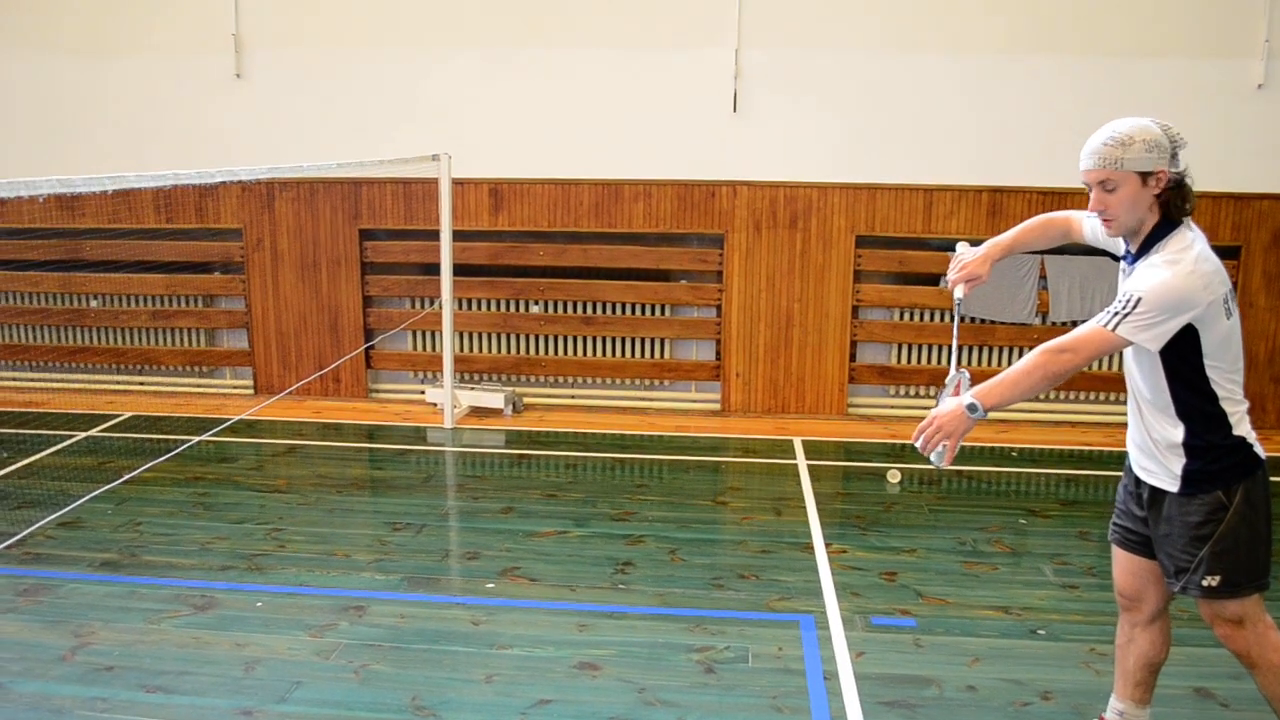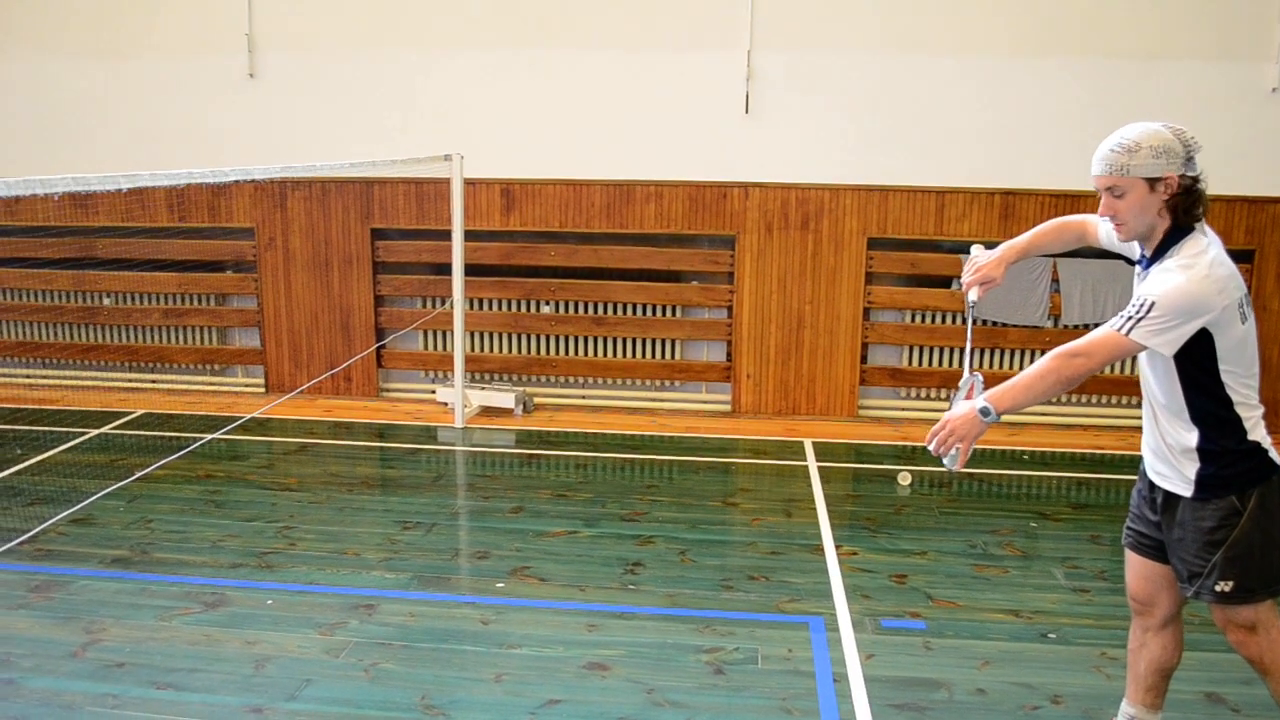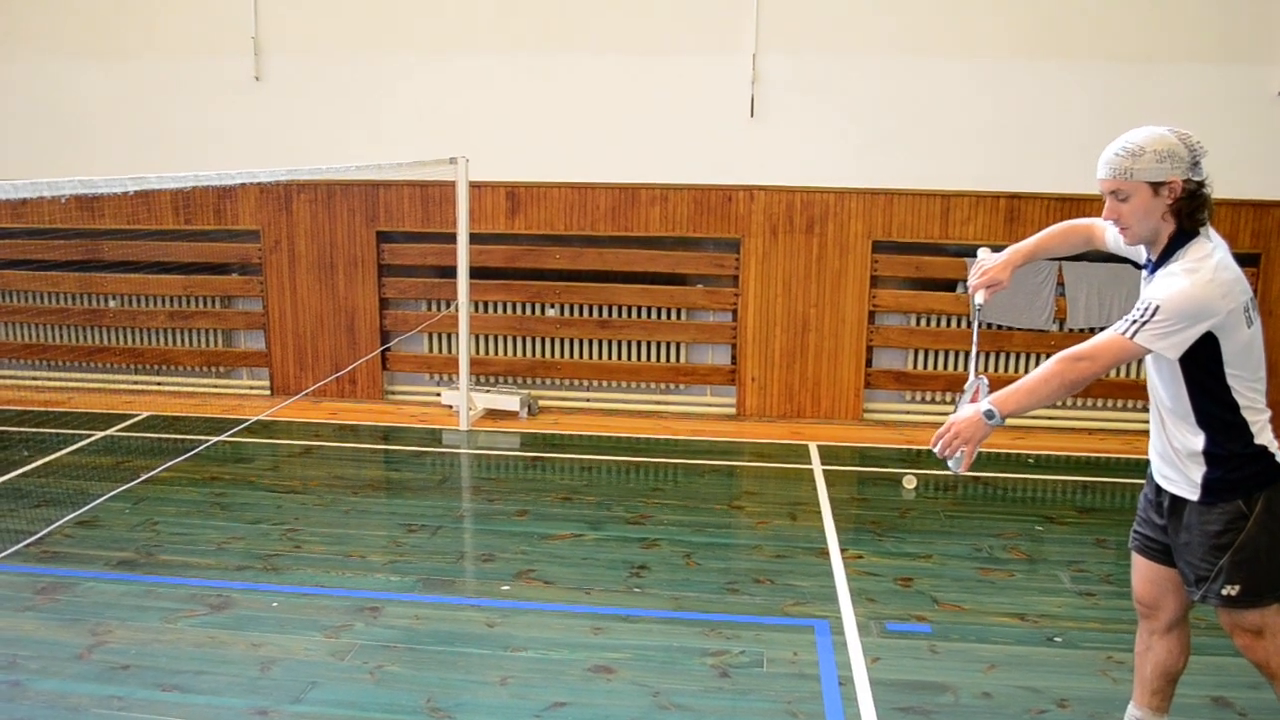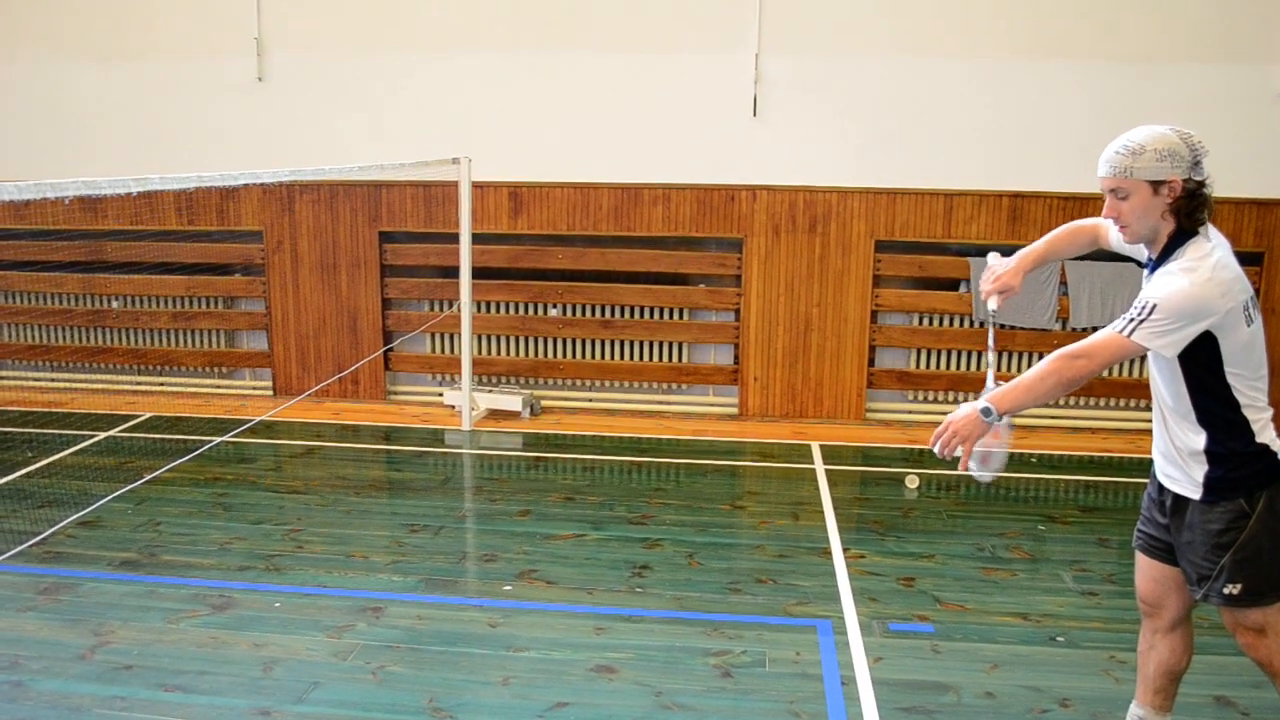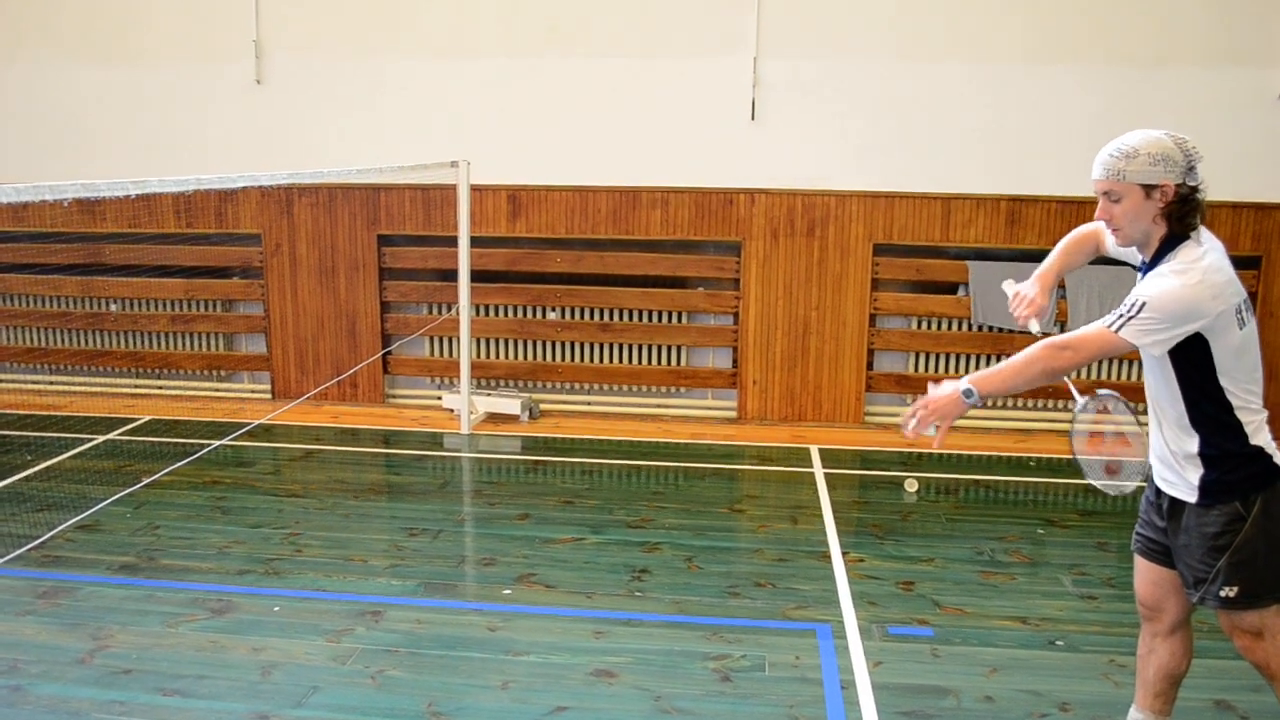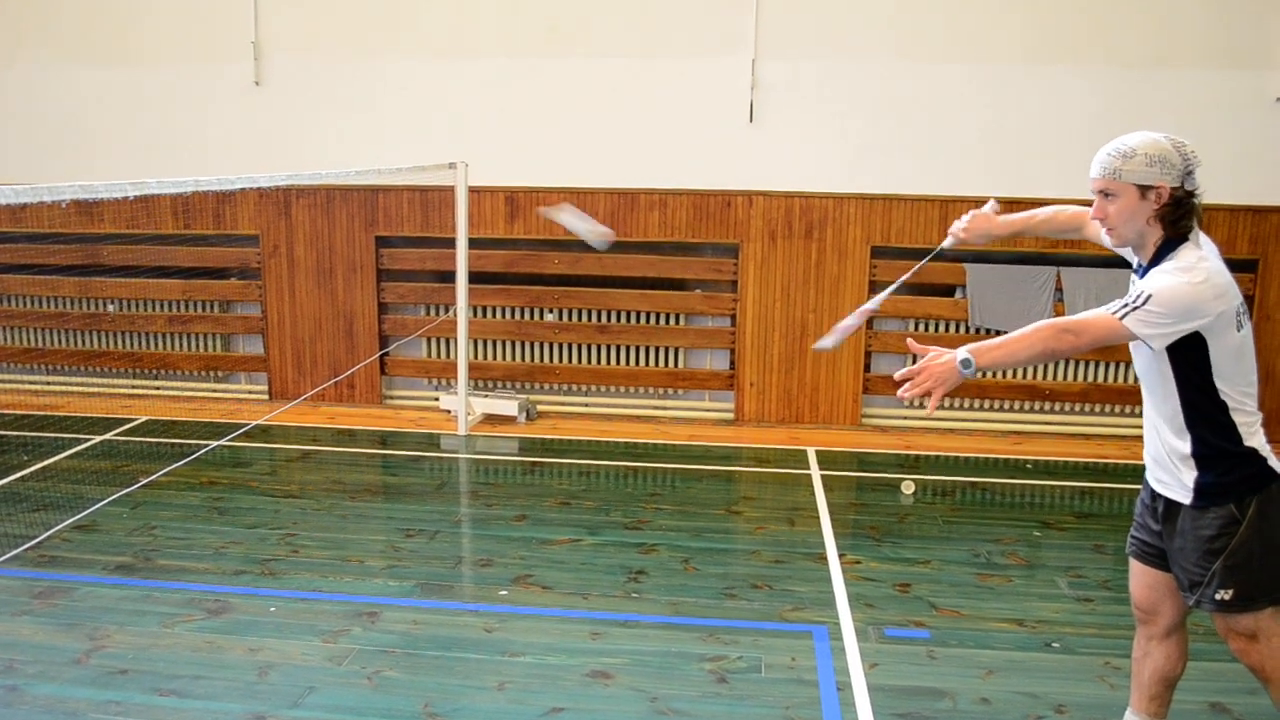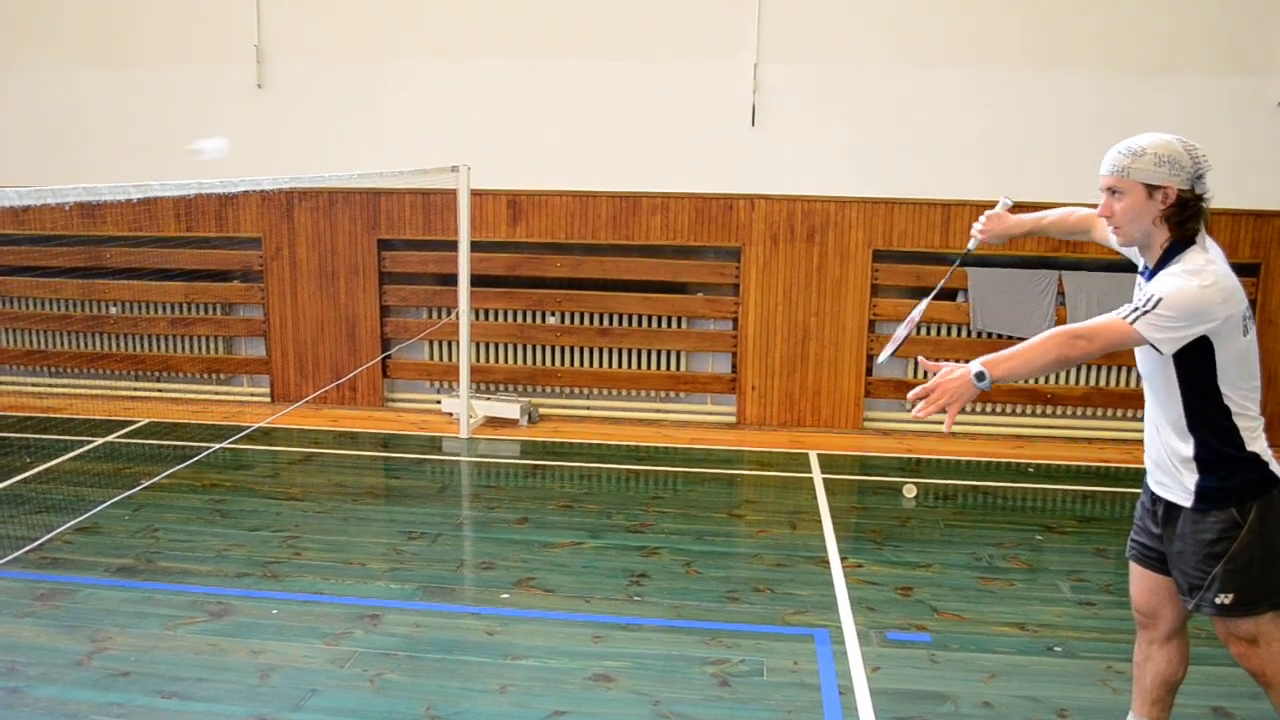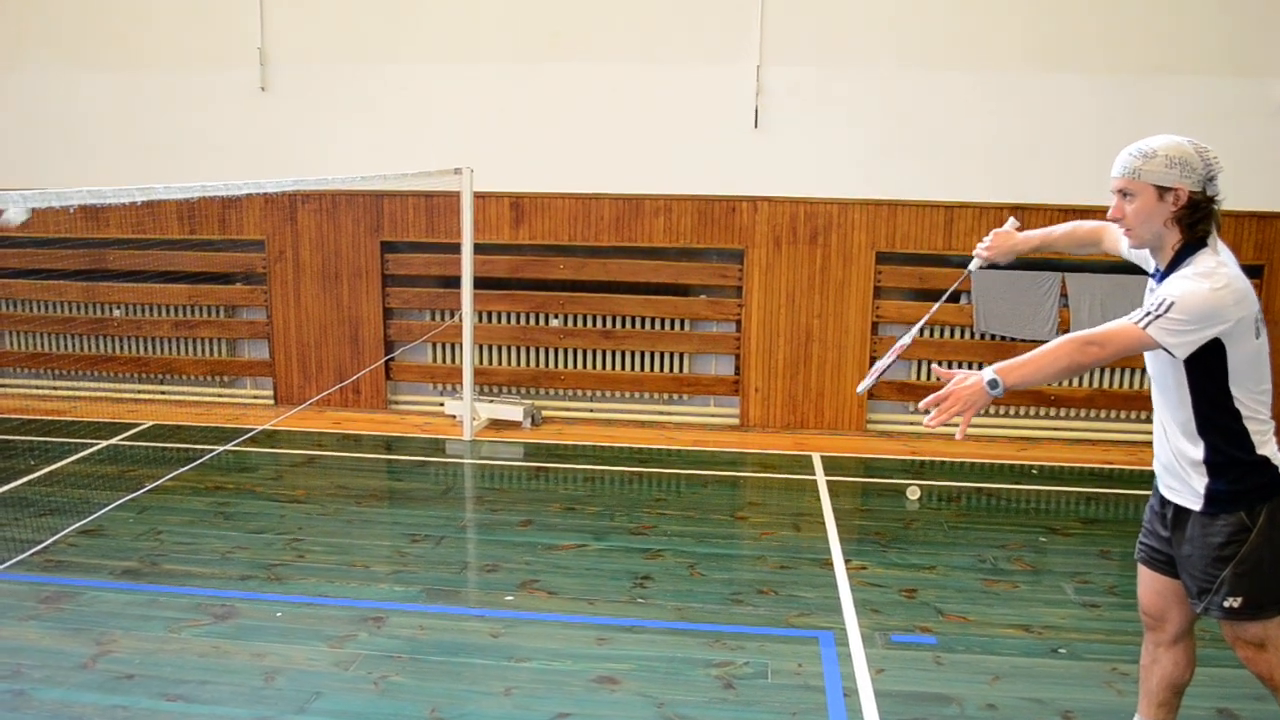
dt=0.2s
person 1, frame 1
left shoulder: (1175, 273)
right shoulder: (1141, 232)
left elbow: (1066, 356)
right elbow: (1061, 224)
left wrist: (971, 405)
right wrist: (990, 250)
left hip: (1207, 479)
right hip: (1150, 468)
right knee: (1137, 602)
person 1, frame 2
left shoulder: (1190, 278)
right shoulder: (1157, 235)
left elbow: (1079, 360)
right elbow: (1078, 228)
left wrist: (984, 409)
right wrist: (1004, 254)
left hip: (1221, 483)
right hip: (1164, 473)
right knee: (1149, 605)
person 1, frame 3
left shoulder: (1196, 282)
right shoulder: (1165, 239)
left elbow: (1084, 364)
right elbow: (1084, 231)
left wrist: (989, 412)
right wrist: (1011, 257)
left hip: (1228, 487)
right hip: (1171, 476)
right knee: (1156, 609)
person 1, frame 4
left shoulder: (1195, 281)
right shoulder: (1171, 238)
left elbow: (1082, 363)
right elbow: (1088, 231)
left wrist: (986, 408)
right wrist: (1019, 263)
left hip: (1232, 486)
right hip: (1175, 475)
right knee: (1160, 608)
person 1, frame 5
left shoulder: (1188, 282)
right shoulder: (1166, 241)
left elbow: (1069, 353)
right elbow: (1089, 238)
left wrist: (966, 390)
right wrist: (1041, 283)
left hip: (1228, 489)
right hip: (1174, 479)
right knee: (1159, 611)
person 1, frame 6
left shoulder: (1188, 282)
right shoulder: (1160, 242)
left elbow: (1067, 337)
right elbow: (1079, 222)
left wrist: (964, 360)
right wrist: (1001, 224)
left hip: (1223, 492)
right hip: (1167, 482)
right knee: (1154, 615)
person 1, frame 7
left shoulder: (1196, 284)
right shoulder: (1163, 246)
left elbow: (1080, 343)
right elbow: (1089, 223)
left wrist: (978, 373)
right wrist: (1018, 223)
left hip: (1224, 497)
right hip: (1168, 486)
right knee: (1155, 619)
person 1, frame 8
left shoulder: (1207, 286)
right shoulder: (1171, 251)
left elbow: (1094, 347)
right elbow: (1099, 234)
left wrist: (990, 381)
right wrist: (1025, 239)
left hip: (1232, 502)
right hip: (1178, 489)
right knee: (1162, 622)
